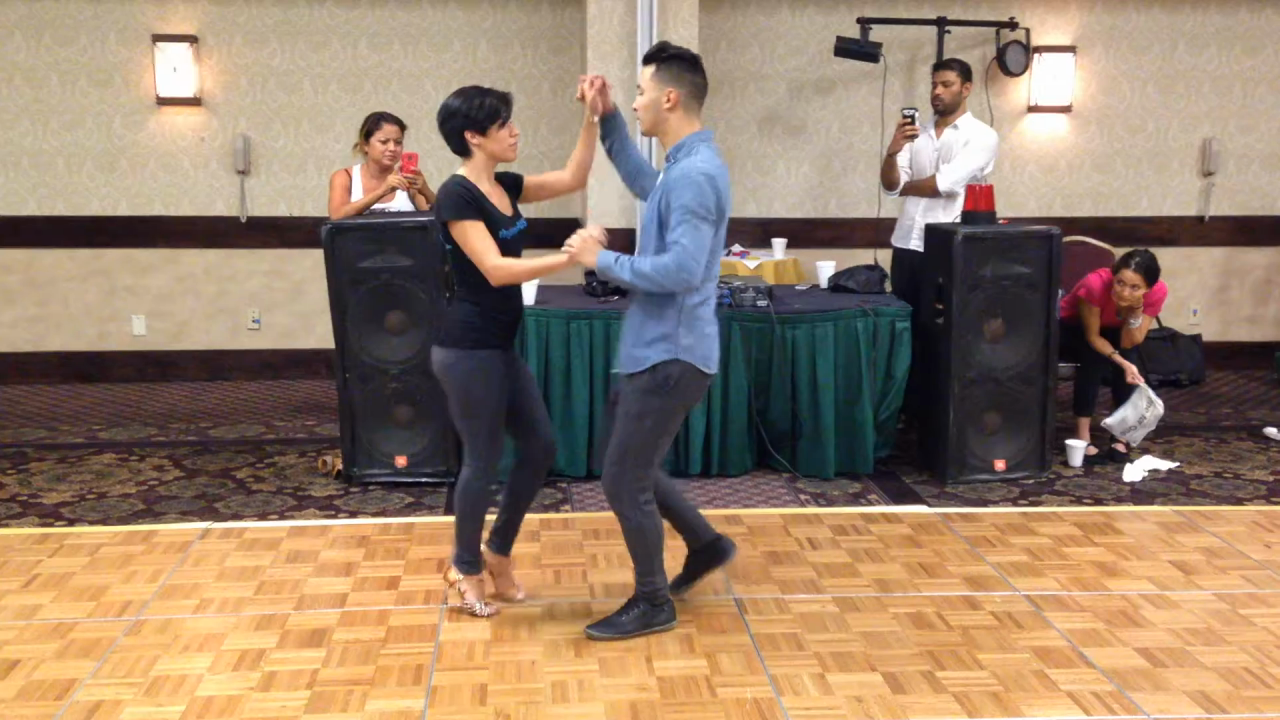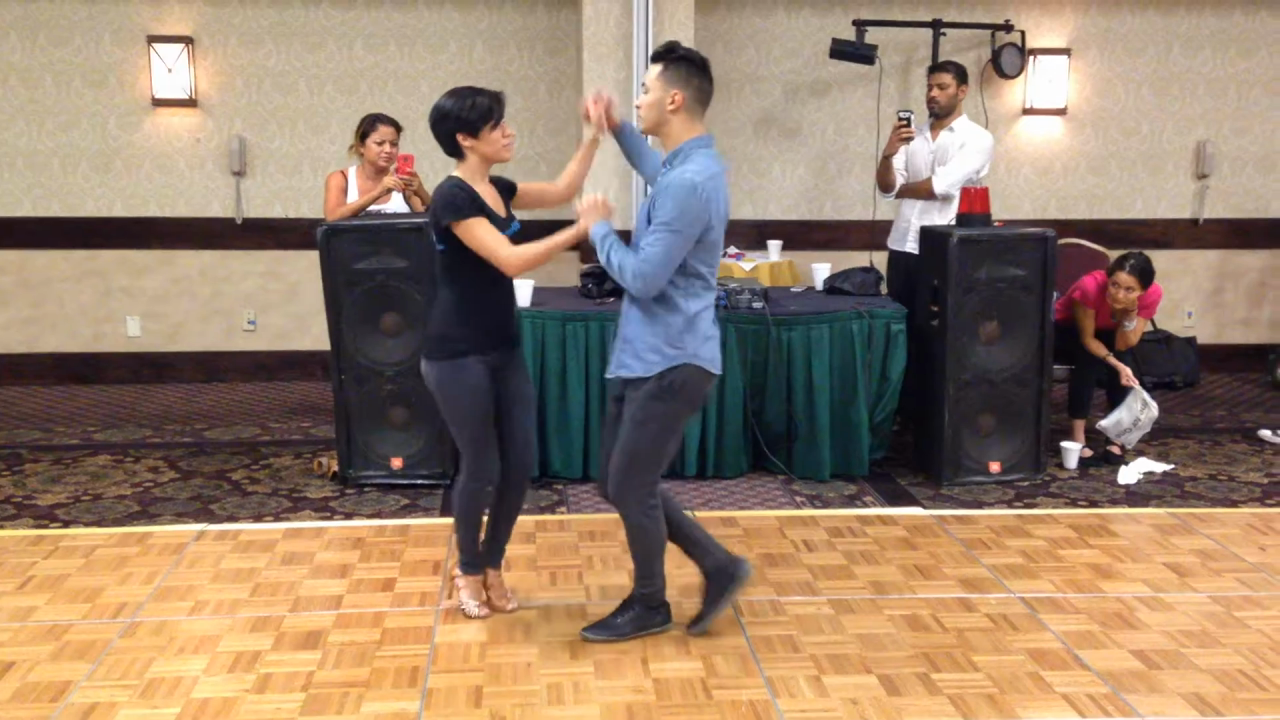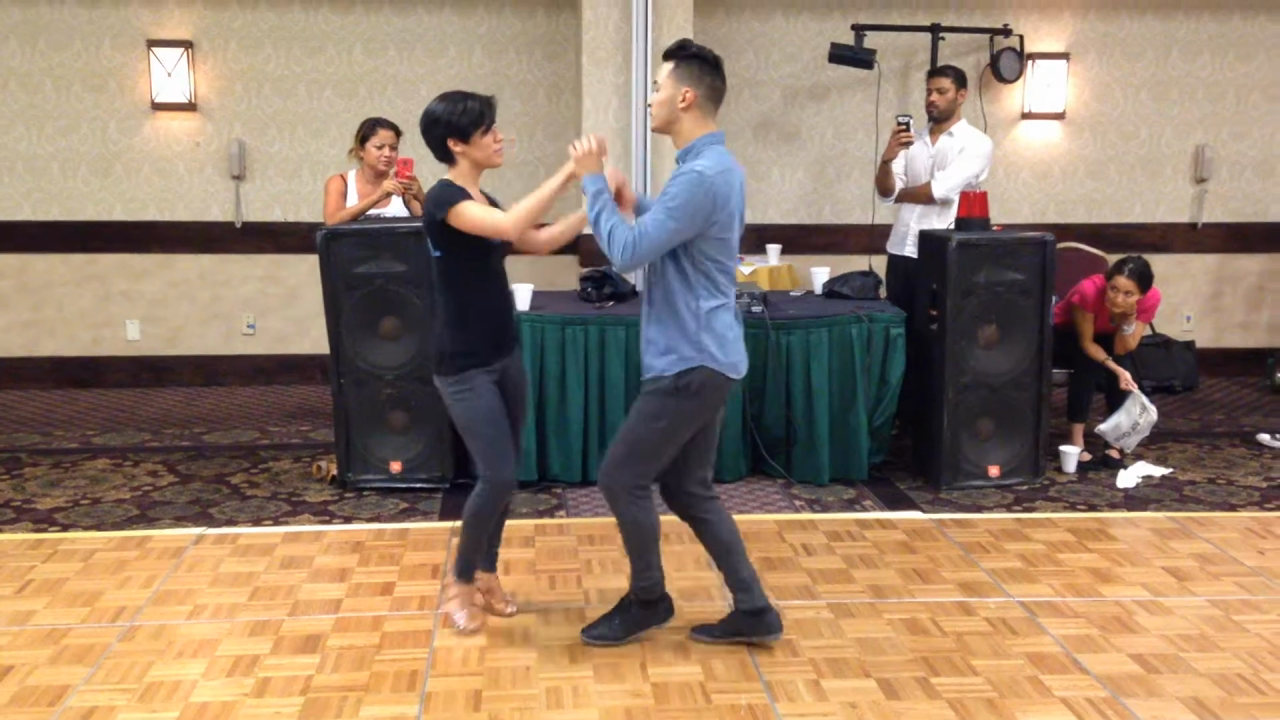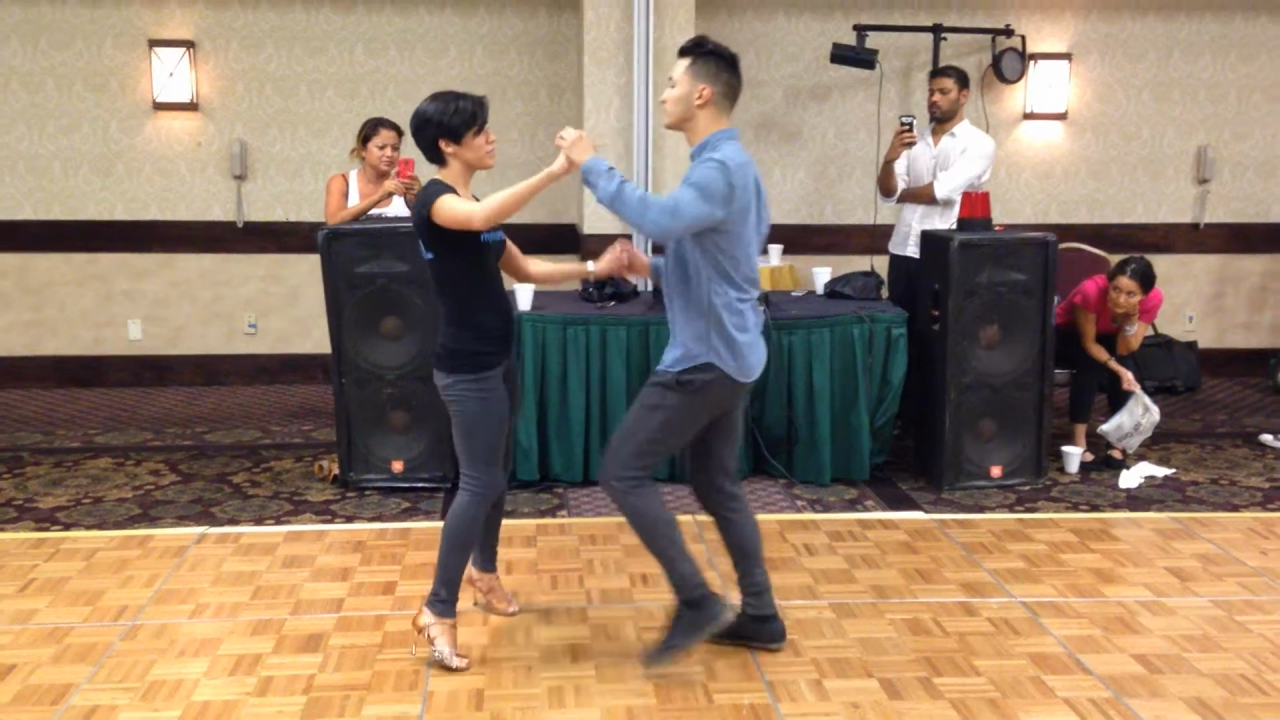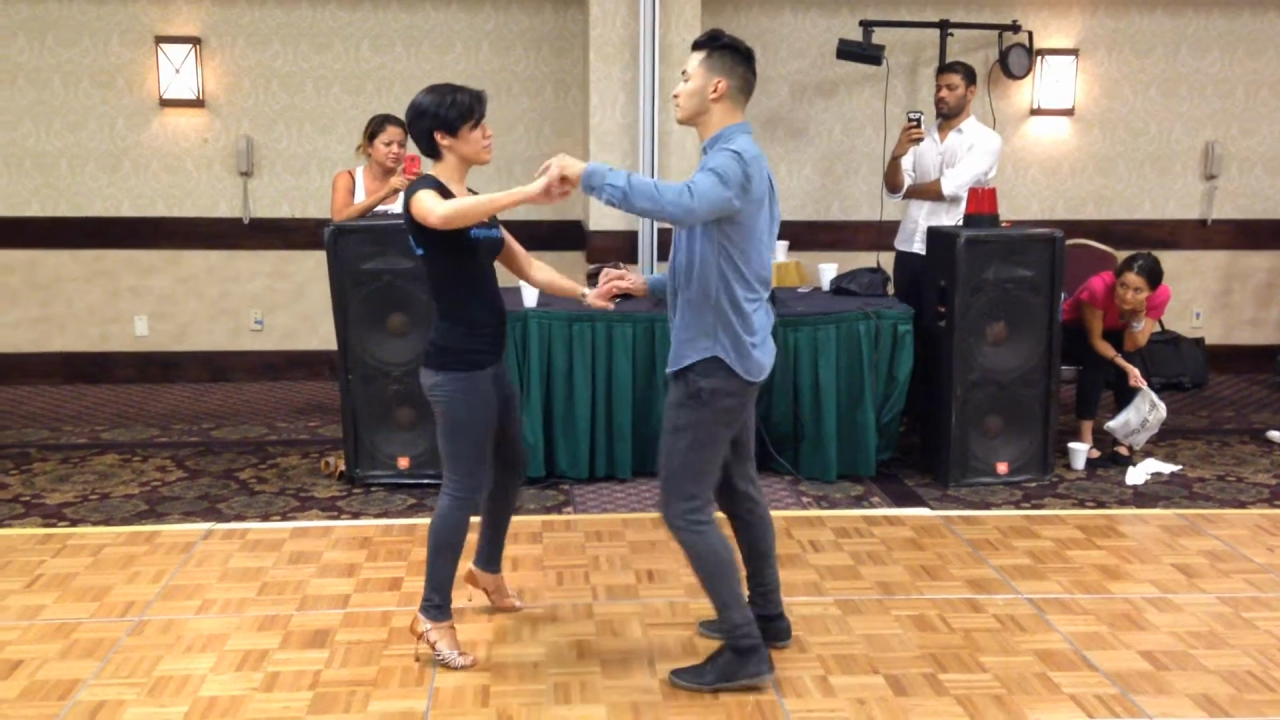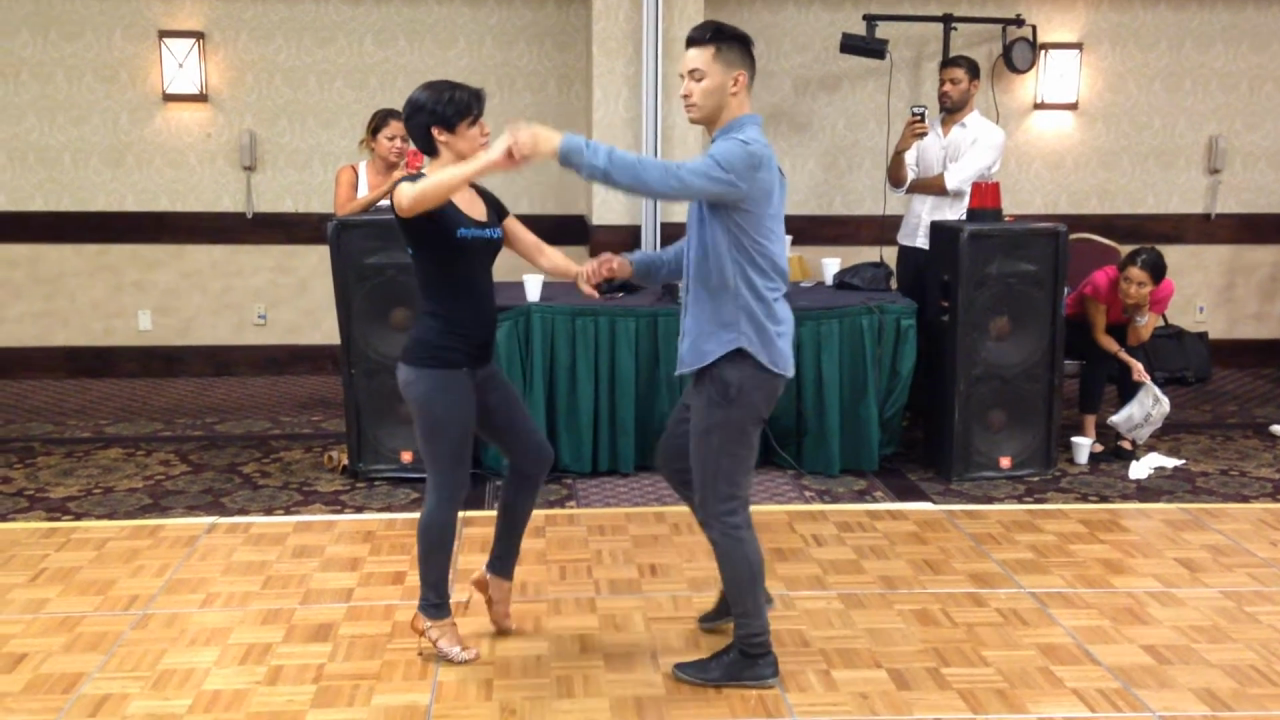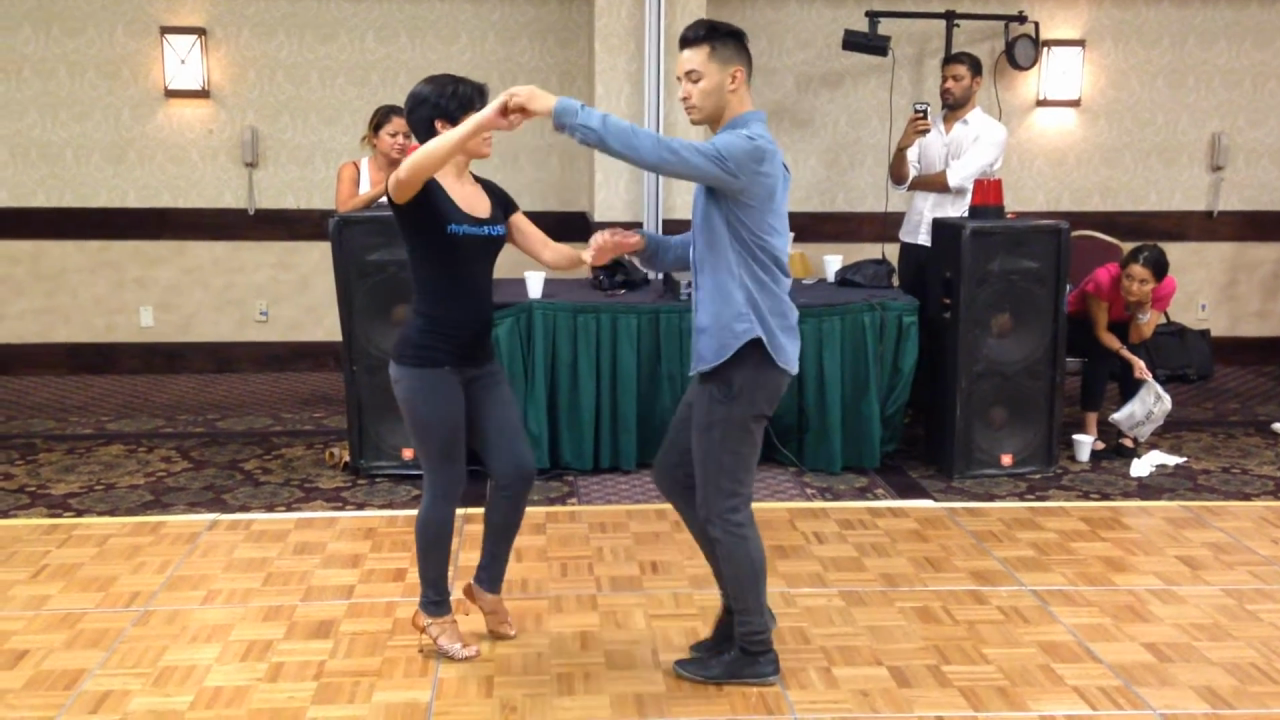
dt=0.2s
person 1, frame 1
left shoulder: (696, 174)
right shoulder: (682, 168)
left elbow: (683, 271)
right elbow: (643, 184)
left wrist: (602, 260)
right wrist: (607, 121)
left hip: (672, 355)
right hip: (653, 349)
left knee: (624, 479)
right knee: (629, 466)
left ankle: (652, 601)
right ankle: (704, 544)
person 1, frame 2
left shoulder: (692, 182)
right shoulder: (682, 167)
left elbow: (643, 278)
left wrist: (600, 229)
right wrist: (618, 131)
left hip: (673, 361)
right hip: (644, 358)
left knee: (631, 485)
right knee: (621, 482)
left ankle: (649, 604)
right ankle: (716, 567)
person 1, frame 3
left shoulder: (703, 177)
right shoulder: (707, 167)
left elbow: (627, 253)
left wrist: (593, 183)
right wrist: (635, 206)
left hip: (693, 362)
right hip: (690, 358)
left knee: (621, 478)
right knee: (688, 489)
left ankle: (646, 599)
right ankle: (753, 610)
person 1, frame 4
left shoulder: (721, 167)
right shoulder: (725, 163)
left elbow: (659, 218)
left wrist: (591, 165)
right wrist: (653, 267)
left hip: (704, 359)
right hip: (725, 355)
left knee: (622, 472)
right knee: (720, 488)
left ankle: (696, 600)
right ankle: (760, 616)
person 1, frame 5
left shoulder: (734, 160)
right shoulder: (733, 159)
left elbow: (678, 204)
left wrist: (589, 175)
right wrist: (650, 285)
left hip: (713, 359)
right hip: (733, 355)
left knee: (684, 507)
right knee: (736, 490)
left ankle: (744, 649)
right ankle: (767, 615)
person 1, frame 6
left shoulder: (744, 152)
right shoulder: (732, 154)
left elbow: (664, 179)
right elbow: (700, 253)
left wrist: (565, 149)
right wrist: (633, 266)
left hip: (740, 355)
right hip: (727, 351)
left knee: (722, 504)
right knee: (680, 468)
left ankle: (752, 652)
right ankle: (746, 595)
person 1, frame 7
left shoulder: (749, 149)
right shoulder: (734, 155)
left elbow: (656, 152)
right elbow: (701, 249)
left wrist: (561, 110)
right wrist: (640, 245)
left hip: (747, 355)
right hip: (727, 352)
left knee: (723, 504)
right knee: (675, 476)
left ankle: (753, 650)
right ankle: (740, 605)
person 2, frame 1
left shoulder: (504, 186)
right shoulder: (457, 196)
left elbow: (573, 178)
right elbow: (495, 270)
left wrist: (591, 120)
right wrist: (570, 258)
left hip: (498, 347)
right hip: (468, 349)
left knee: (540, 446)
right knee: (483, 458)
left ankle: (498, 552)
right ankle: (465, 568)
person 2, frame 2
left shoulder: (495, 189)
right shoulder: (453, 197)
left elbow: (563, 190)
right elbow: (512, 261)
left wrist: (593, 137)
right wrist: (583, 229)
left hip: (504, 351)
right hip: (456, 356)
left knee: (519, 463)
right knee: (480, 466)
left ankle: (490, 566)
right ankle: (467, 568)
person 2, frame 3
left shoulder: (481, 199)
right shoulder: (444, 199)
left elbow: (537, 239)
right elbow: (511, 225)
left wrist: (591, 211)
right wrist: (568, 172)
left hip: (504, 356)
right hip: (464, 367)
left knee: (505, 474)
right knee: (499, 475)
left ankle: (486, 572)
right ankle: (461, 580)
person 2, frame 4
left shoulder: (477, 207)
right shoulder: (435, 200)
left elbow: (522, 267)
right elbow: (481, 216)
left wrist: (593, 268)
right wrist: (553, 171)
left hip: (495, 359)
right hip: (467, 367)
left knee: (495, 475)
right knee: (479, 484)
left ankle: (483, 571)
right ankle: (437, 612)
person 2, frame 5
left shoulder: (475, 203)
right shoulder: (424, 194)
left elbow: (526, 266)
right elbow: (445, 219)
left wrist: (586, 294)
right wrist: (531, 193)
left hip: (486, 361)
right hip: (456, 366)
left knee: (510, 467)
right knee: (464, 487)
left ankle: (486, 568)
right ankle: (433, 617)
person 2, frame 6
left shoulder: (485, 199)
right shoulder: (412, 189)
left elbow: (538, 251)
right elbow: (413, 200)
left wrist: (581, 272)
right wrist: (490, 161)
left hip: (479, 363)
right hip: (435, 366)
left knee: (534, 458)
right knee: (448, 488)
left ankle: (498, 576)
right ankle: (432, 615)
person 2, frame 7
left shoulder: (494, 196)
right shoulder: (415, 191)
left elbow: (547, 252)
right elbow: (408, 169)
left wrist: (590, 253)
right wrist: (484, 120)
left hip: (481, 362)
right hip: (426, 363)
left knee: (517, 470)
right knee: (444, 486)
left ankle: (486, 586)
right ankle: (434, 612)
person 3, frame 1
left shoulder: (982, 135)
right shoulder: (918, 132)
left elbow: (946, 183)
right elbow: (890, 185)
left wrist: (905, 186)
right wrist: (892, 152)
right hip: (907, 244)
right knee: (905, 326)
right ankle: (909, 404)
person 3, frame 2
left shoulder: (977, 138)
right shoulder: (913, 135)
left elbow: (942, 186)
right elbow: (885, 189)
left wrist: (900, 188)
right wrist: (887, 155)
right hip: (902, 247)
right ankle: (904, 406)
person 3, frame 3
left shoulder: (976, 142)
right shoulder: (913, 139)
left elbow: (941, 190)
right elbow: (885, 193)
left wrist: (900, 193)
right wrist: (887, 159)
right hip: (902, 251)
right ankle: (903, 410)
person 3, frame 4
left shoulder: (979, 143)
right shoulder: (915, 140)
left elbow: (943, 190)
right elbow: (887, 193)
left wrist: (902, 193)
right wrist: (890, 159)
right hip: (903, 251)
right knee: (902, 334)
right ankle: (906, 412)
person 3, frame 5
left shoulder: (986, 139)
right shoulder: (921, 135)
left elbow: (950, 187)
right elbow: (893, 189)
left wrist: (909, 190)
right wrist: (897, 155)
right hip: (909, 247)
right knee: (908, 331)
right ankle: (911, 409)
person 3, frame 6
left shoulder: (989, 133)
right shoulder: (924, 130)
left elbow: (954, 181)
right elbow: (896, 182)
left wrist: (912, 184)
right wrist: (899, 150)
right hip: (912, 241)
right ankle: (915, 401)
person 3, frame 7
left shoulder: (991, 131)
right shoulder: (926, 127)
left elbow: (956, 180)
right elbow: (898, 181)
left wrist: (913, 182)
right wrist: (902, 146)
right hip: (914, 238)
person 4, frame 1
left shoulder: (1157, 292)
right shoulder: (1095, 284)
left elbow: (1128, 344)
right elbow: (1091, 336)
left wrist: (1136, 310)
right wrist: (1121, 363)
left hip: (1112, 332)
right hip: (1071, 330)
left knee: (1128, 355)
right knee: (1094, 356)
right ankle: (1082, 436)
person 4, frame 2
left shoulder: (1152, 294)
right shoulder: (1090, 286)
left elbow: (1123, 346)
right elbow: (1086, 338)
left wrist: (1131, 312)
right wrist: (1116, 365)
left hip: (1106, 334)
right hip: (1066, 332)
left knee: (1123, 358)
right knee: (1090, 359)
right ankle: (1077, 438)
person 4, frame 3
left shoulder: (1151, 298)
right shoulder: (1089, 290)
left elbow: (1122, 350)
right elbow: (1086, 343)
left wrist: (1130, 316)
right wrist: (1116, 369)
left hip: (1106, 338)
right hip: (1065, 336)
left knee: (1122, 361)
right knee: (1088, 363)
right ankle: (1076, 442)
person 4, frame 4
left shoulder: (1153, 299)
right shoulder: (1091, 290)
left elbow: (1125, 350)
right elbow: (1088, 343)
left wrist: (1132, 317)
right wrist: (1118, 370)
left hip: (1108, 338)
right hip: (1066, 337)
left knee: (1125, 363)
right knee: (1091, 363)
right ankle: (1079, 443)
person 4, frame 5
left shoulder: (1160, 295)
right shoulder: (1098, 287)
left elbow: (1131, 346)
right elbow: (1094, 339)
left wrist: (1139, 313)
right wrist: (1125, 366)
left hip: (1114, 335)
right hip: (1073, 333)
left knee: (1131, 358)
right knee: (1097, 360)
right ankle: (1085, 440)
person 4, frame 6
left shoulder: (1164, 289)
right shoulder: (1101, 282)
left elbow: (1135, 341)
right elbow: (1098, 334)
left wrist: (1143, 308)
right wrist: (1129, 360)
left hip: (1118, 329)
right hip: (1077, 327)
left knee: (1134, 353)
right knee: (1101, 355)
right ankle: (1088, 434)
person 4, frame 7
left shoulder: (1166, 287)
right shoulder: (1104, 279)
left elbow: (1137, 339)
right elbow: (1099, 331)
left wrist: (1145, 305)
right wrist: (1130, 358)
left hip: (1119, 326)
right hip: (1078, 325)
left knee: (1136, 350)
right knee: (1102, 352)
right ankle: (1090, 432)
